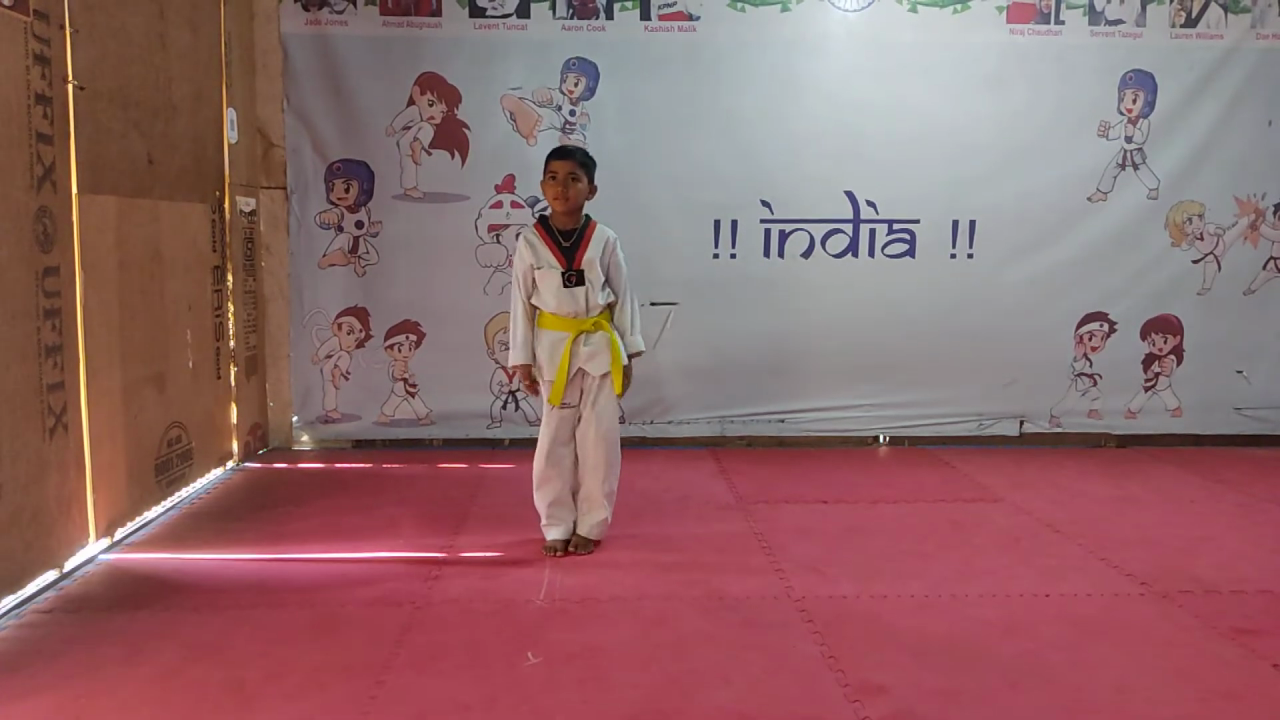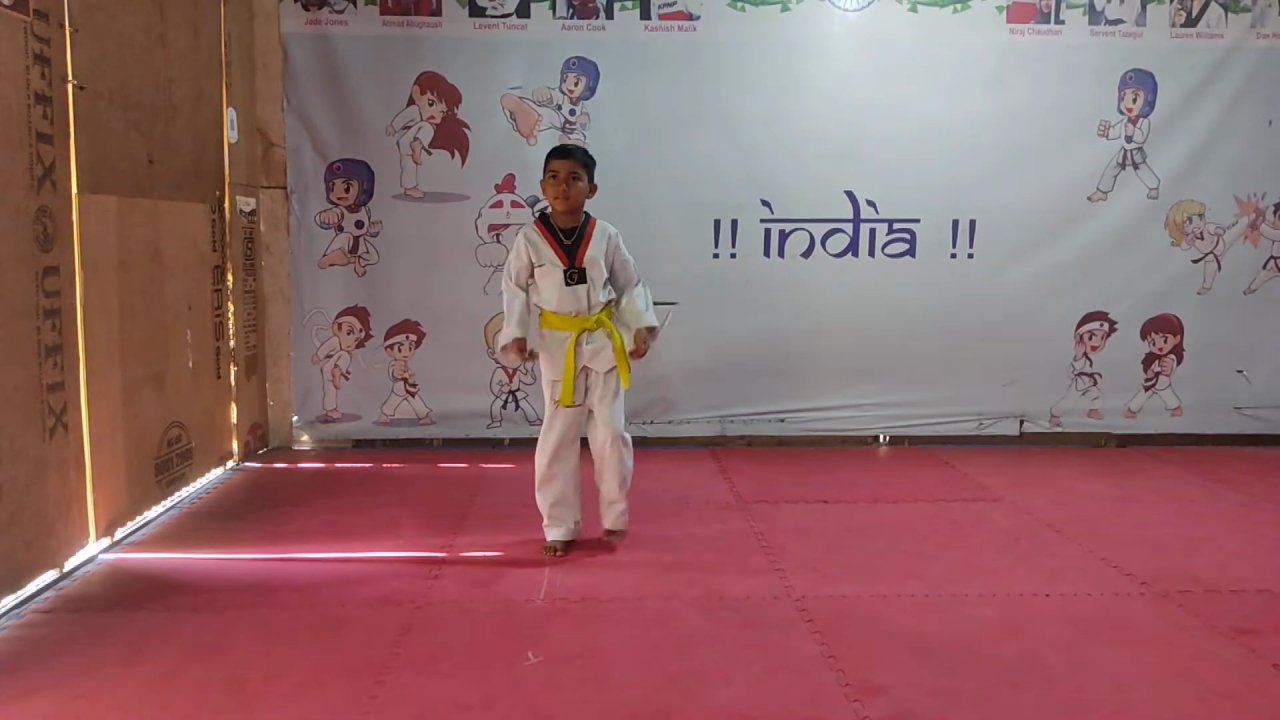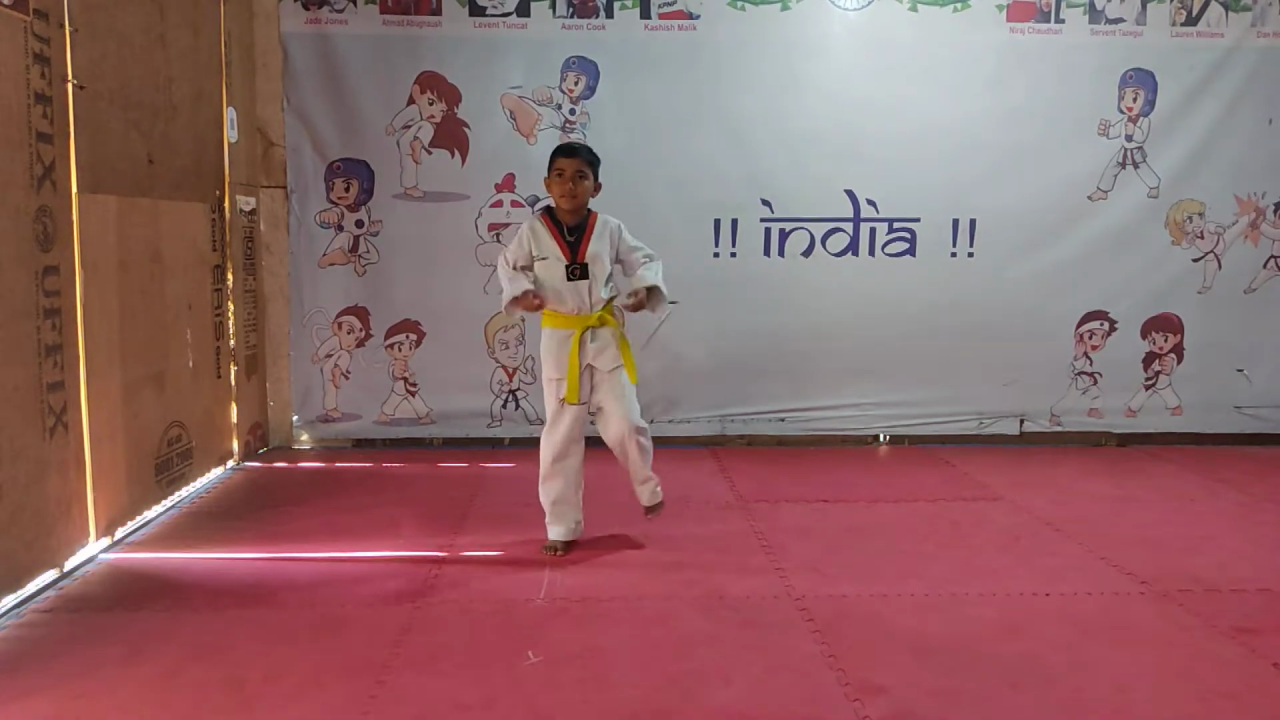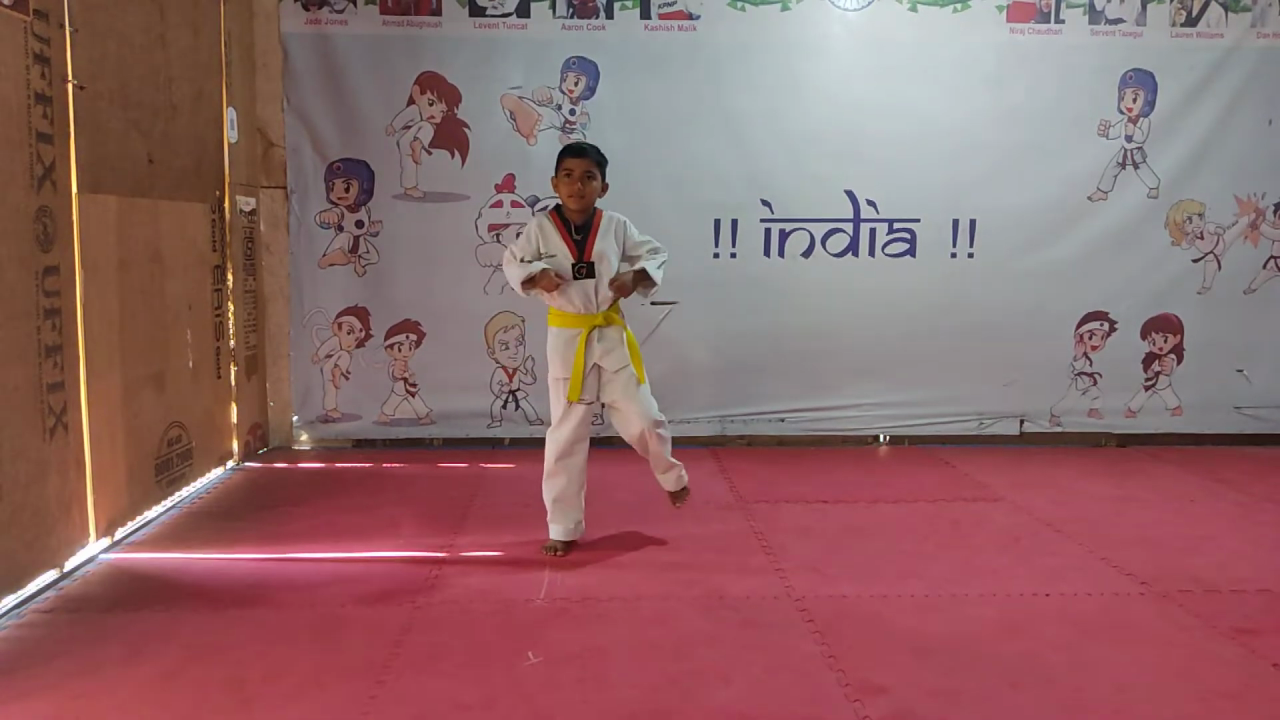
dt=0.1s
person 1, frame 1
left shoulder: (604, 239)
right shoulder: (530, 240)
left elbow: (623, 295)
right elbow: (521, 300)
left wrist: (628, 352)
right wrist: (523, 357)
left hip: (600, 346)
right hip: (554, 347)
left knee: (598, 441)
right knee: (554, 441)
left ankle: (591, 527)
right ankle: (558, 527)
person 1, frame 2
left shoulder: (606, 235)
right shoulder: (530, 237)
left elbow: (631, 285)
right elbow: (514, 288)
left wrist: (643, 326)
right wrist: (515, 333)
left hip: (602, 343)
right hip: (556, 346)
left knee: (610, 434)
right knee: (557, 440)
left ankle: (613, 518)
right ankle: (559, 527)
person 1, frame 3
left shoulder: (609, 228)
right shoulder: (534, 229)
left elbow: (646, 259)
right elbow: (508, 267)
left wrist: (648, 288)
right wrist: (519, 293)
left hip: (606, 339)
right hip: (561, 341)
left knee: (626, 424)
right knee: (561, 437)
left ankle: (649, 491)
right ankle: (562, 527)
person 1, frame 4
left shoulder: (615, 226)
right shoulder: (542, 227)
left elbow: (653, 251)
right elbow: (512, 261)
left wrist: (638, 276)
right wrist: (534, 276)
left hip: (612, 339)
right hip: (567, 341)
left knee: (643, 420)
right knee: (566, 436)
left ankle: (671, 477)
right ankle: (563, 527)
